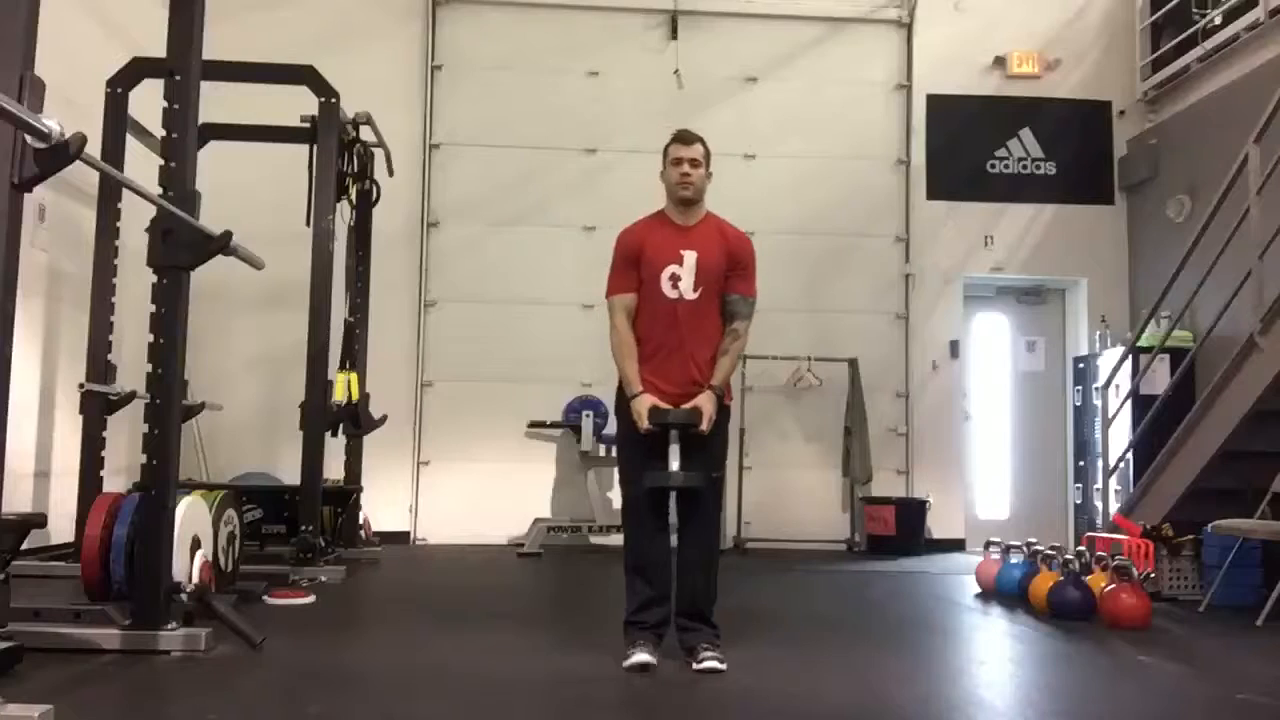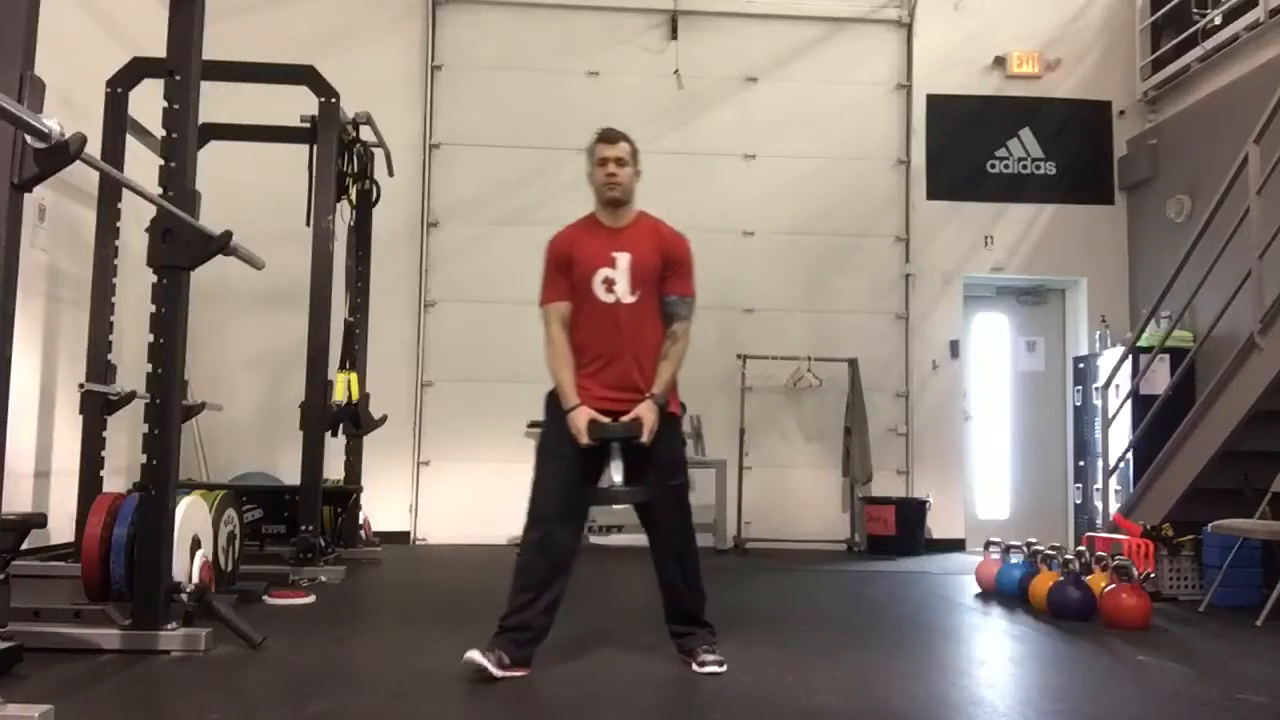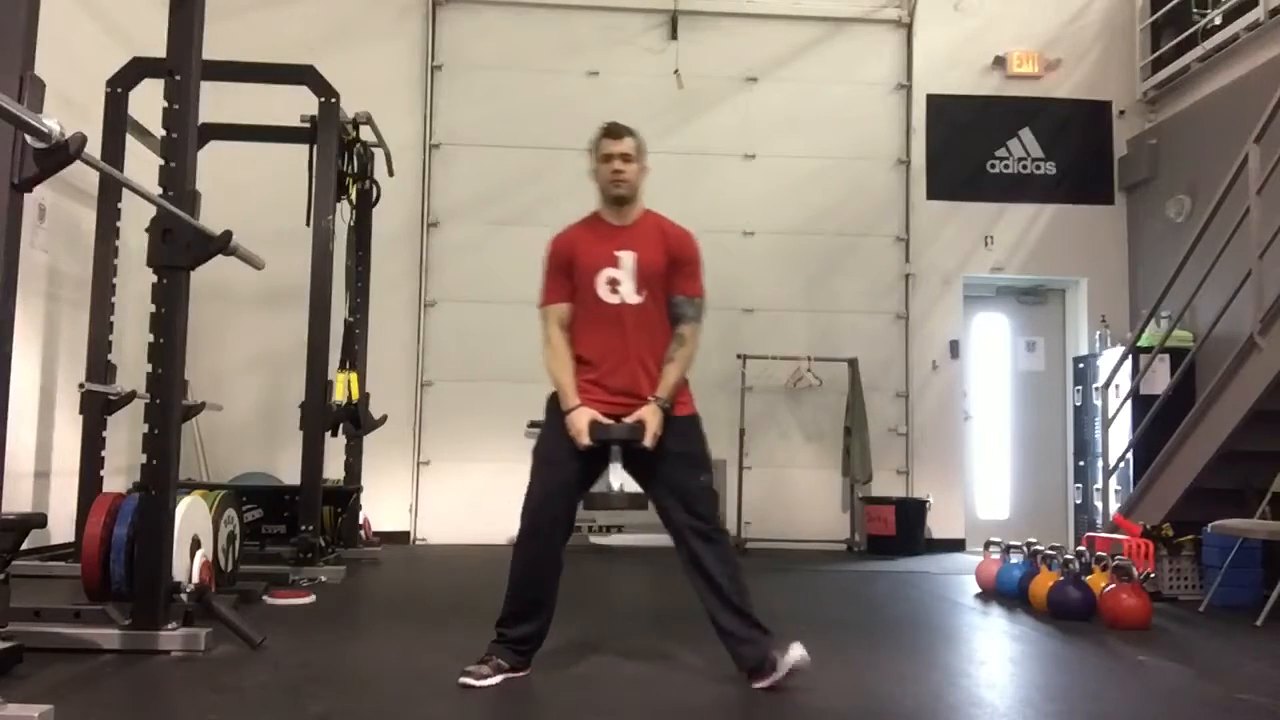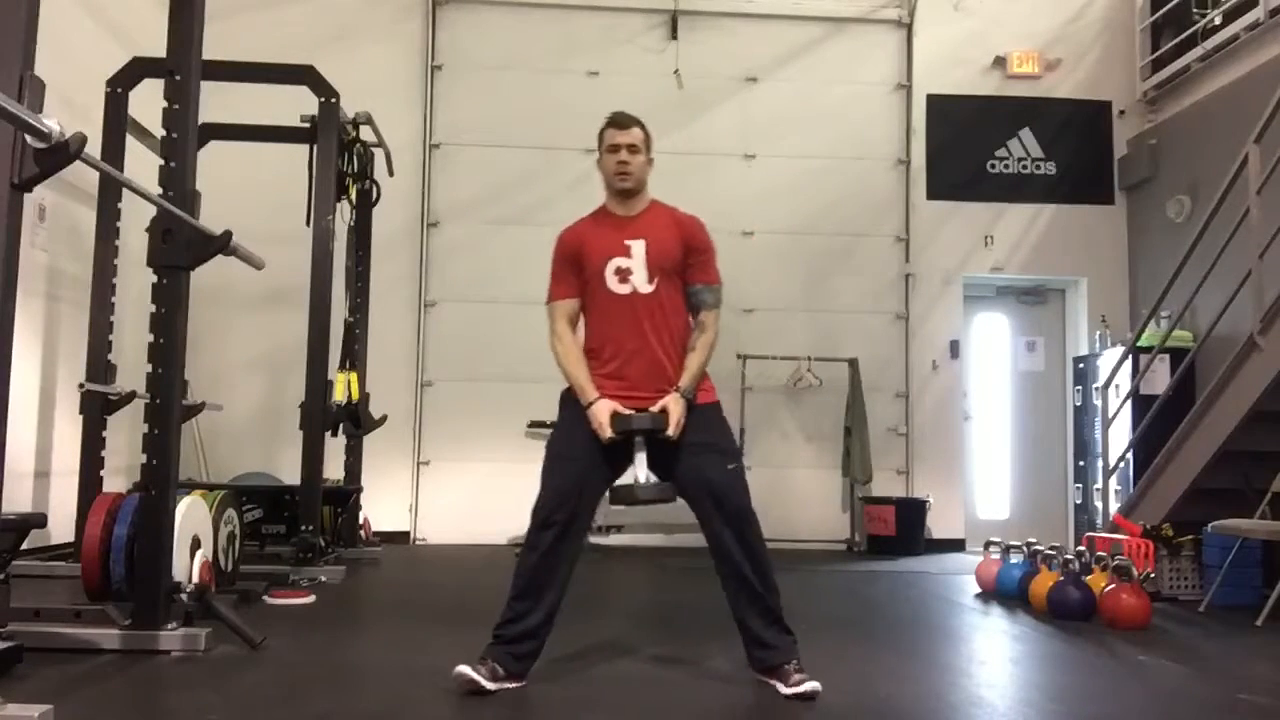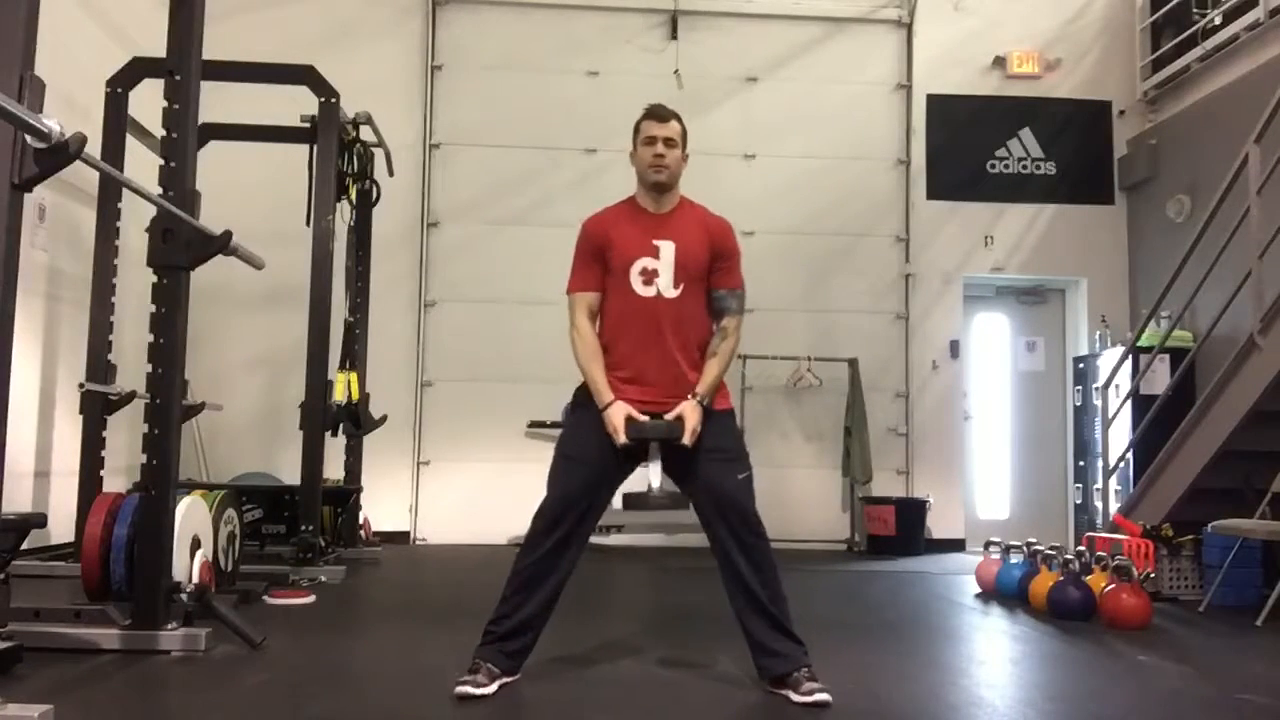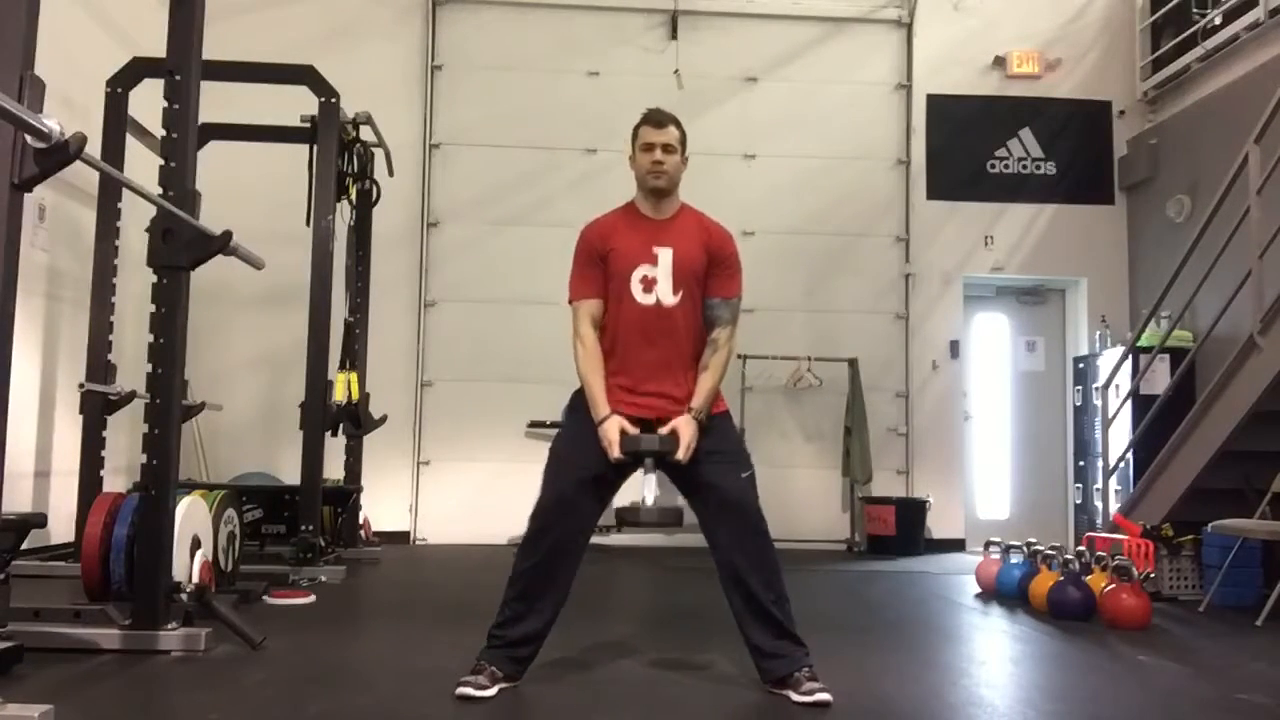
dt=0.7s
person 1, frame 1
left shoulder: (735, 244)
right shoulder: (635, 239)
left elbow: (738, 326)
right elbow: (621, 321)
left wrist: (713, 392)
right wrist: (636, 392)
left hip: (705, 401)
right hip: (643, 398)
left knee: (700, 517)
right knee: (644, 516)
left ankle: (698, 633)
right ankle: (644, 630)
person 1, frame 2
left shoulder: (670, 243)
right shoulder: (565, 244)
left elbow: (679, 329)
right elbow: (557, 329)
left wrist: (654, 400)
right wrist: (572, 405)
left hip: (653, 407)
right hip: (580, 406)
left knee: (671, 526)
right knee: (550, 521)
left ankle: (693, 637)
right ankle: (513, 647)
person 1, frame 3
left shoulder: (676, 242)
right shoulder: (566, 245)
left elbow: (687, 331)
right elbow: (556, 332)
left wrist: (657, 404)
right wrist: (573, 406)
left hip: (663, 409)
right hip: (580, 410)
left knee: (701, 526)
right knee: (540, 525)
left ankle: (756, 653)
right ankle: (512, 650)
person 1, frame 4
left shoulder: (686, 230)
right shoulder: (575, 239)
left elbow: (708, 320)
right elbow: (561, 327)
left wrist: (682, 393)
right wrist: (591, 400)
left hip: (684, 401)
right hip: (597, 404)
left knee: (733, 519)
right knee: (554, 523)
left ankle: (776, 656)
right ankle: (508, 658)
person 1, frame 5
left shoulder: (715, 231)
right shoulder: (600, 228)
left elbow: (729, 324)
right elbow: (582, 322)
left wrist: (700, 400)
right wrist: (607, 402)
left hip: (698, 407)
right hip: (610, 404)
left knee: (740, 529)
right knee: (557, 524)
left ankle: (786, 666)
right ankle: (497, 656)
person 1, frame 6
left shoulder: (714, 238)
right shoulder: (599, 235)
left elbow: (721, 334)
right elbow: (586, 330)
left wrist: (695, 414)
right wrist: (602, 415)
left hip: (694, 413)
right hip: (609, 411)
left knee: (741, 527)
right knee: (555, 523)
left ankle: (787, 666)
right ankle: (501, 659)
